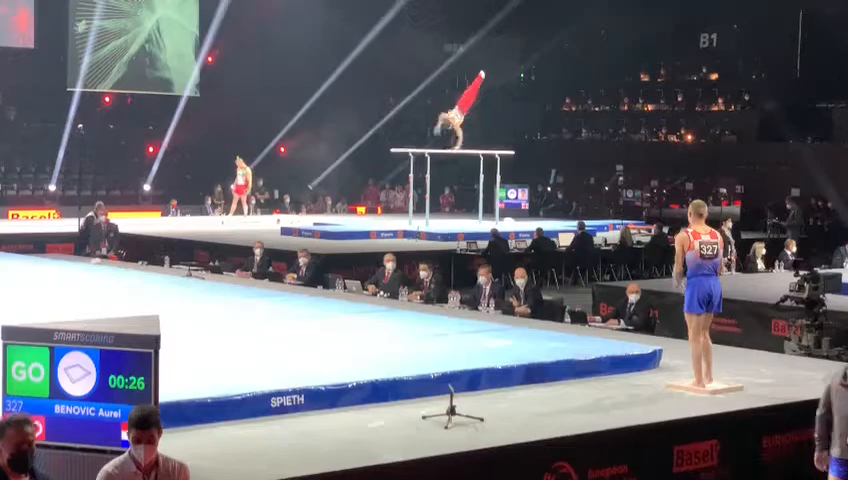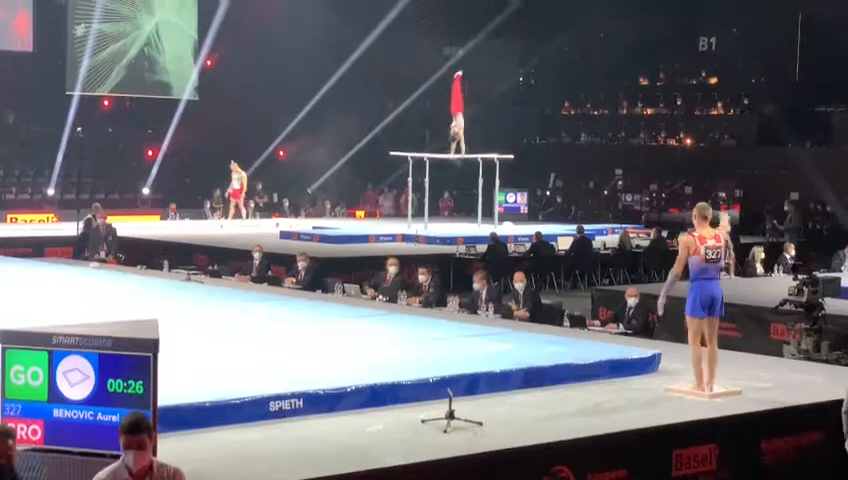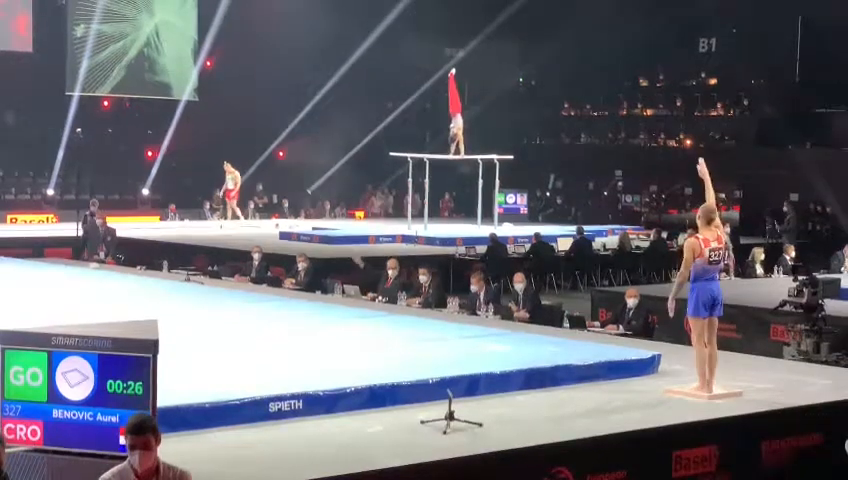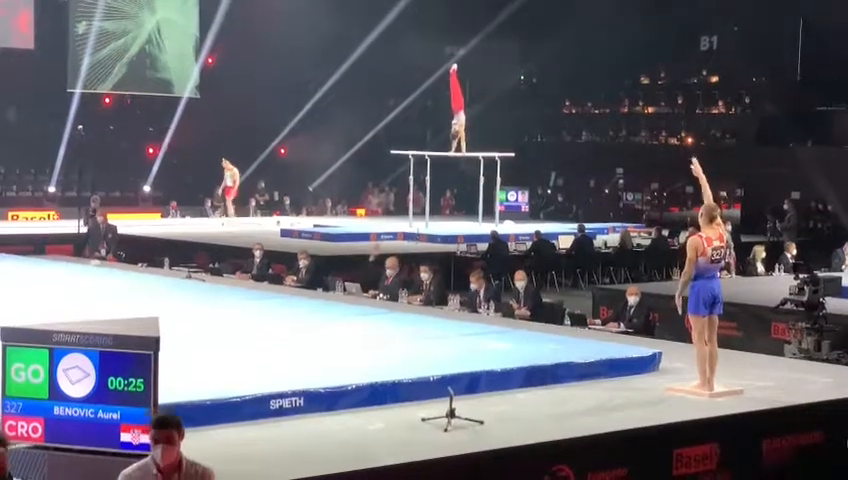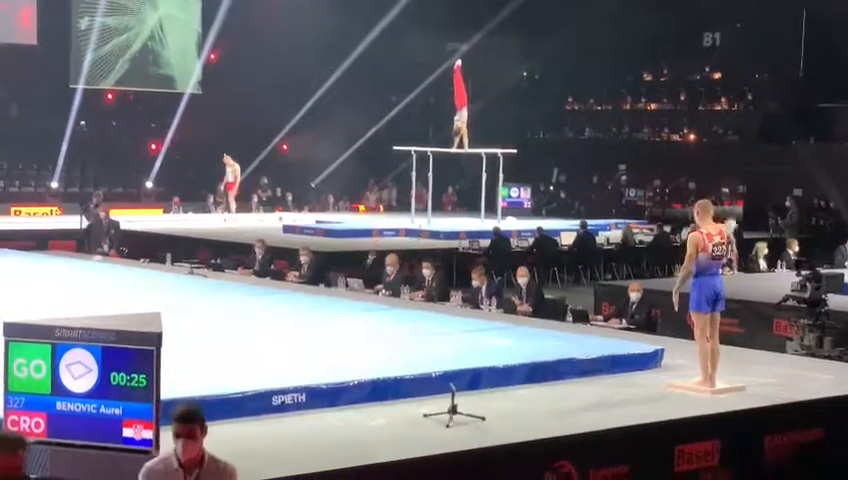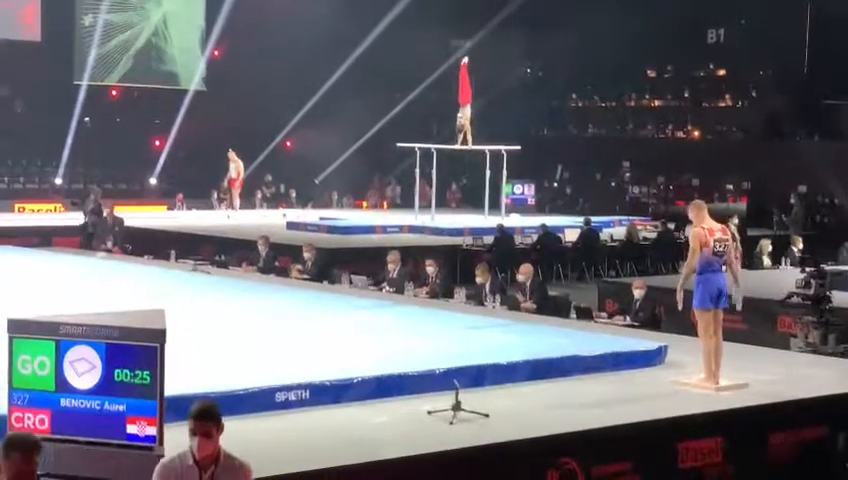
dt=0.3s
person 1, frame 1
left shoulder: (683, 236)
right shoulder: (716, 235)
left elbow: (678, 269)
right elbow: (719, 266)
left wrist: (679, 285)
left hip: (696, 284)
right hip: (714, 284)
left knee: (695, 336)
right knee: (704, 332)
left ankle: (699, 380)
right ankle: (708, 374)
person 1, frame 2
left shoulder: (688, 239)
right shoulder: (720, 236)
left elbow: (677, 271)
left wrist: (663, 294)
left hip: (699, 290)
right hip: (716, 289)
left knee: (695, 340)
right knee: (711, 340)
left ankle: (699, 384)
right ankle: (710, 383)
person 1, frame 3
left shoulder: (693, 242)
right shoulder: (720, 234)
left elbow: (684, 274)
right elbow: (712, 204)
left wrist: (672, 296)
right wrist: (706, 176)
left hip: (699, 290)
right hip: (716, 288)
left knee: (698, 341)
right knee: (711, 341)
left ankle: (702, 385)
right ankle: (710, 383)
person 1, frame 4
left shoulder: (695, 241)
right shoulder: (722, 233)
left elbow: (689, 273)
right elbow: (711, 203)
left wrist: (678, 293)
right wrist: (701, 176)
left hip: (701, 288)
right hip: (716, 286)
left knee: (699, 339)
right knee: (712, 339)
left ankle: (703, 383)
right ankle: (710, 381)
person 1, frame 5
left shoulder: (695, 236)
right shoulder: (722, 231)
left elbow: (688, 268)
left wrist: (675, 289)
left hip: (702, 285)
right hip: (718, 283)
left knee: (701, 335)
right knee: (713, 335)
left ankle: (704, 379)
right ankle: (712, 378)
person 1, frame 6
left shoulder: (697, 232)
right shoulder: (725, 231)
left elbow: (691, 264)
right elbow: (732, 262)
left wrist: (680, 287)
right wrist: (737, 286)
left hip: (705, 281)
right hip: (720, 280)
left knee: (705, 332)
right knee: (717, 332)
left ankle: (708, 377)
right ankle: (716, 375)
